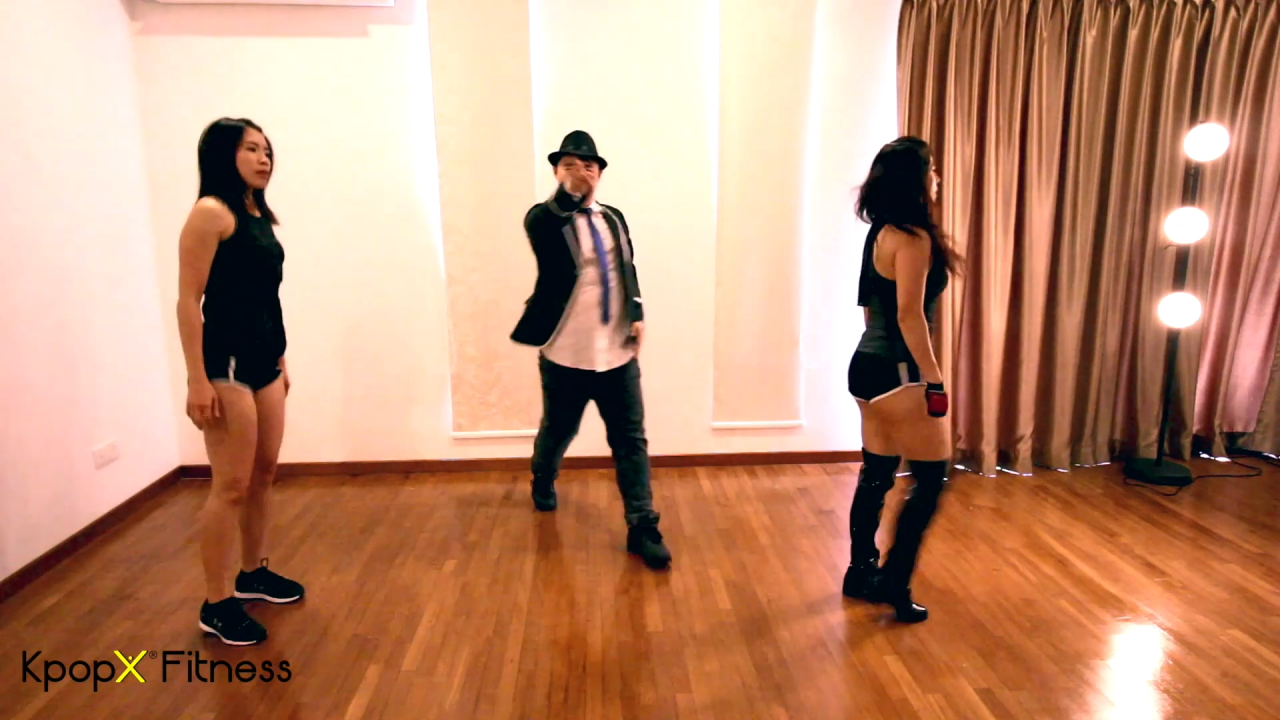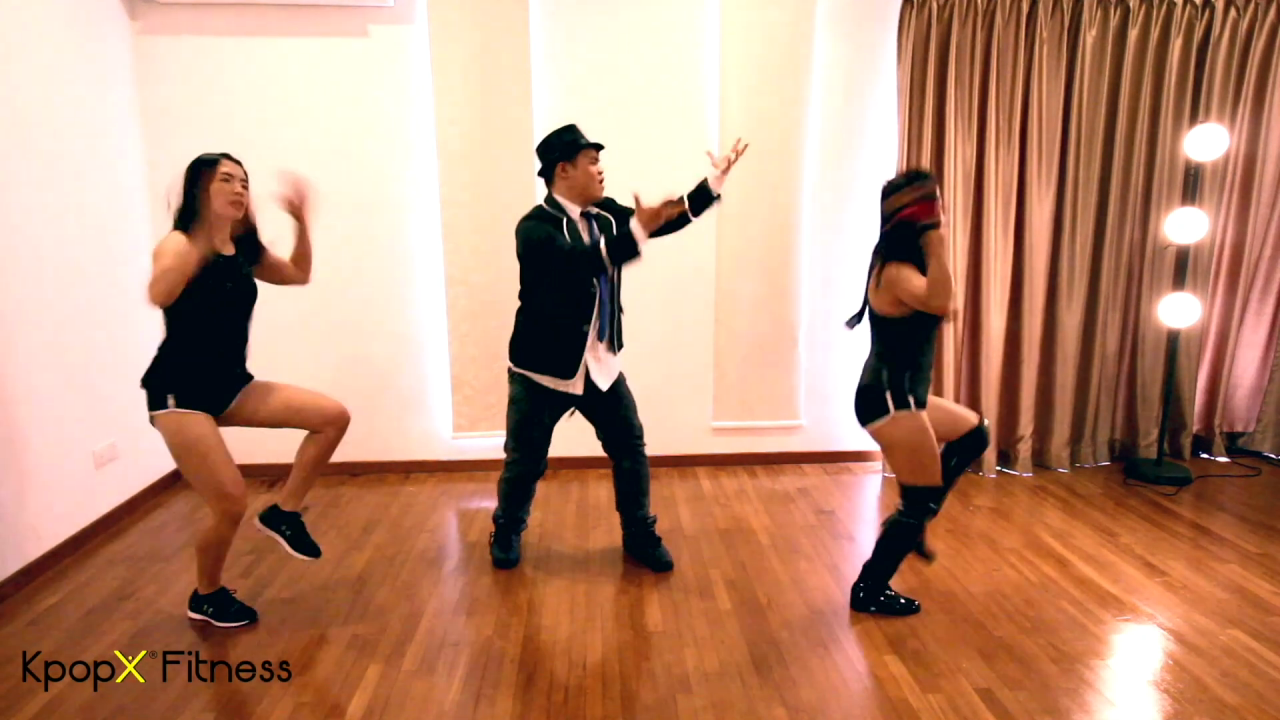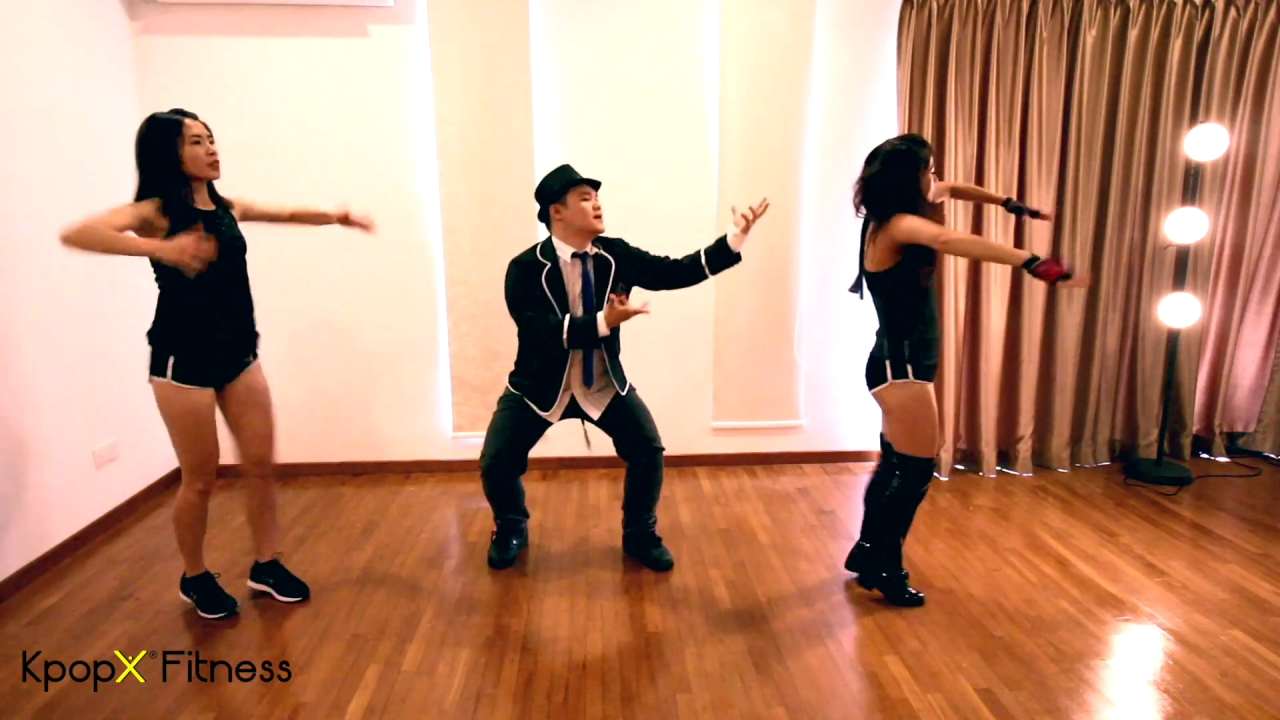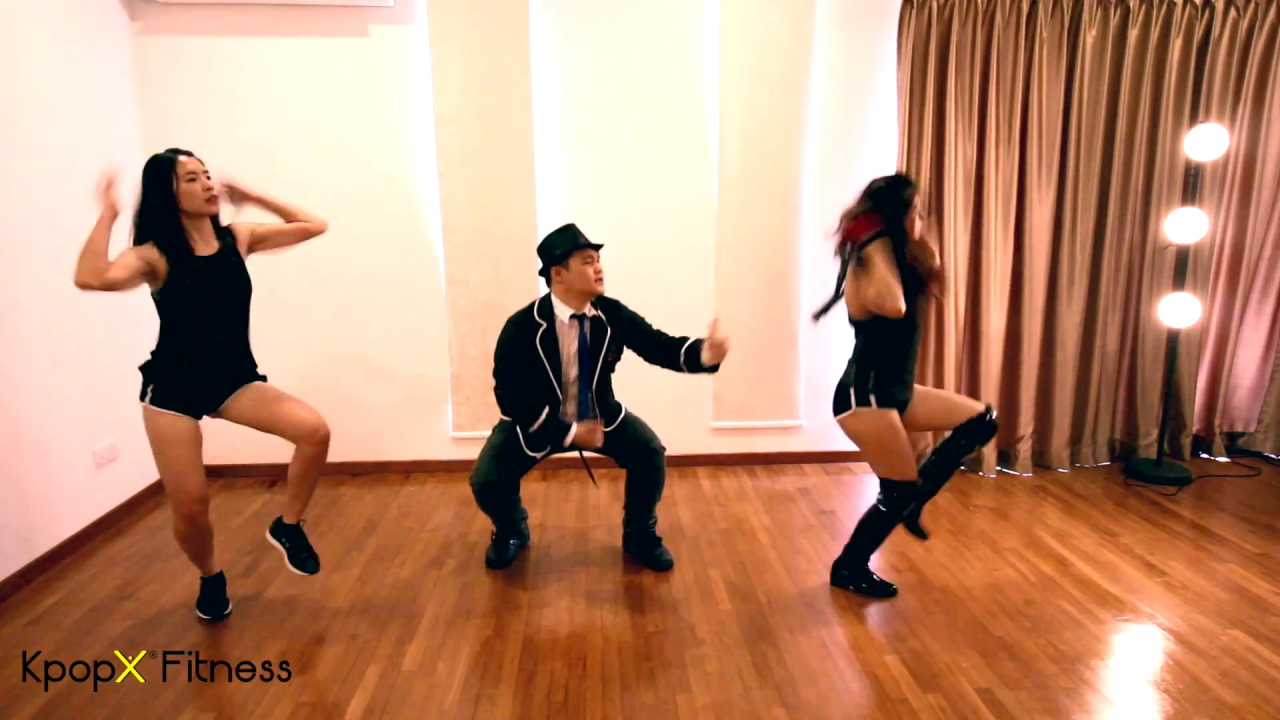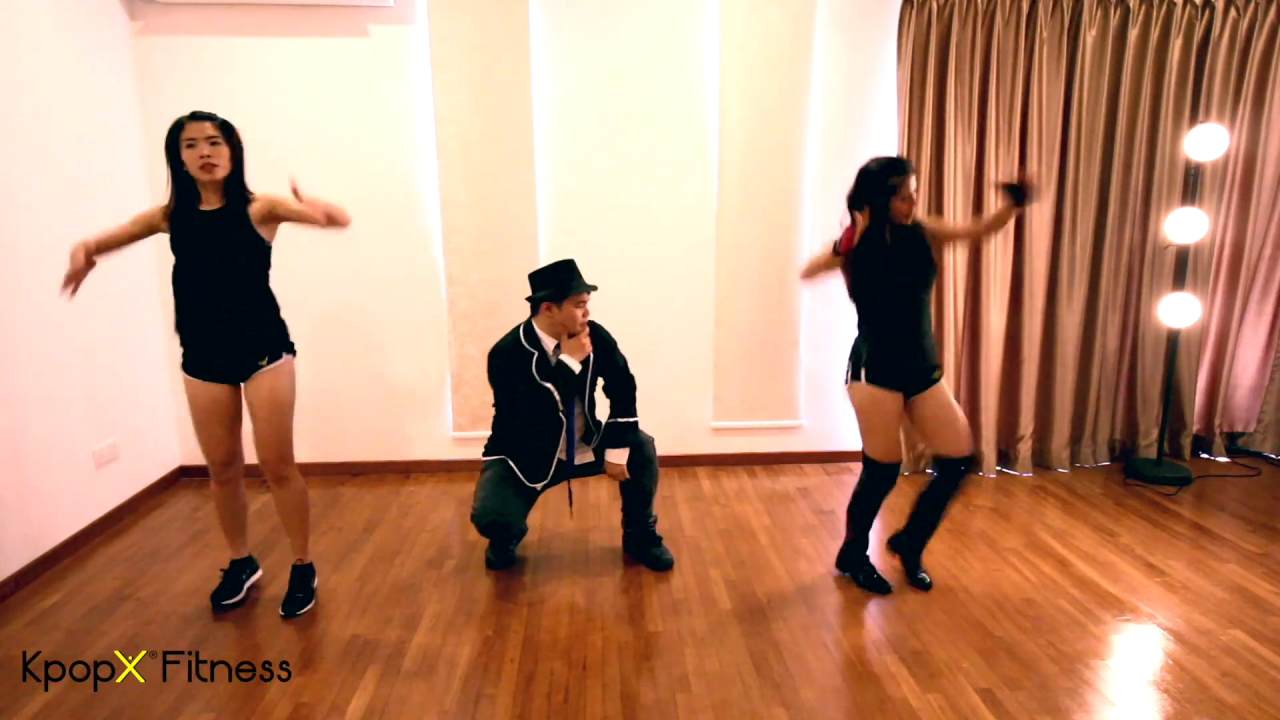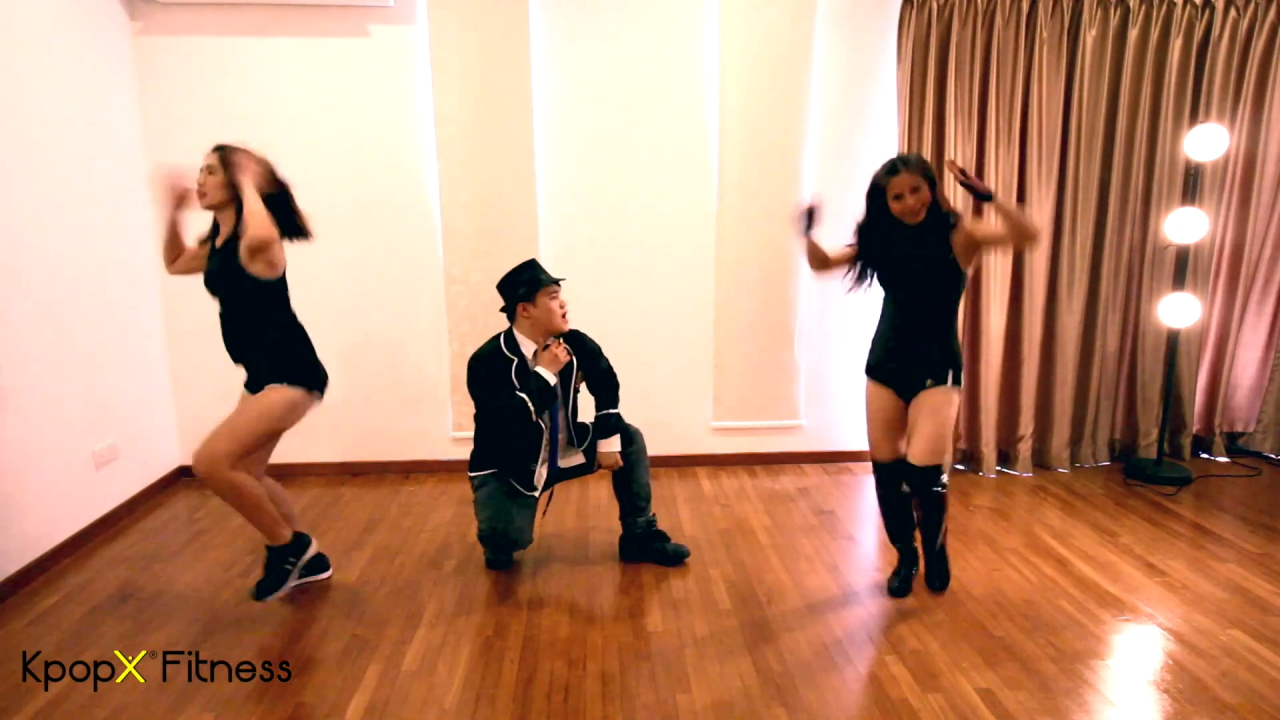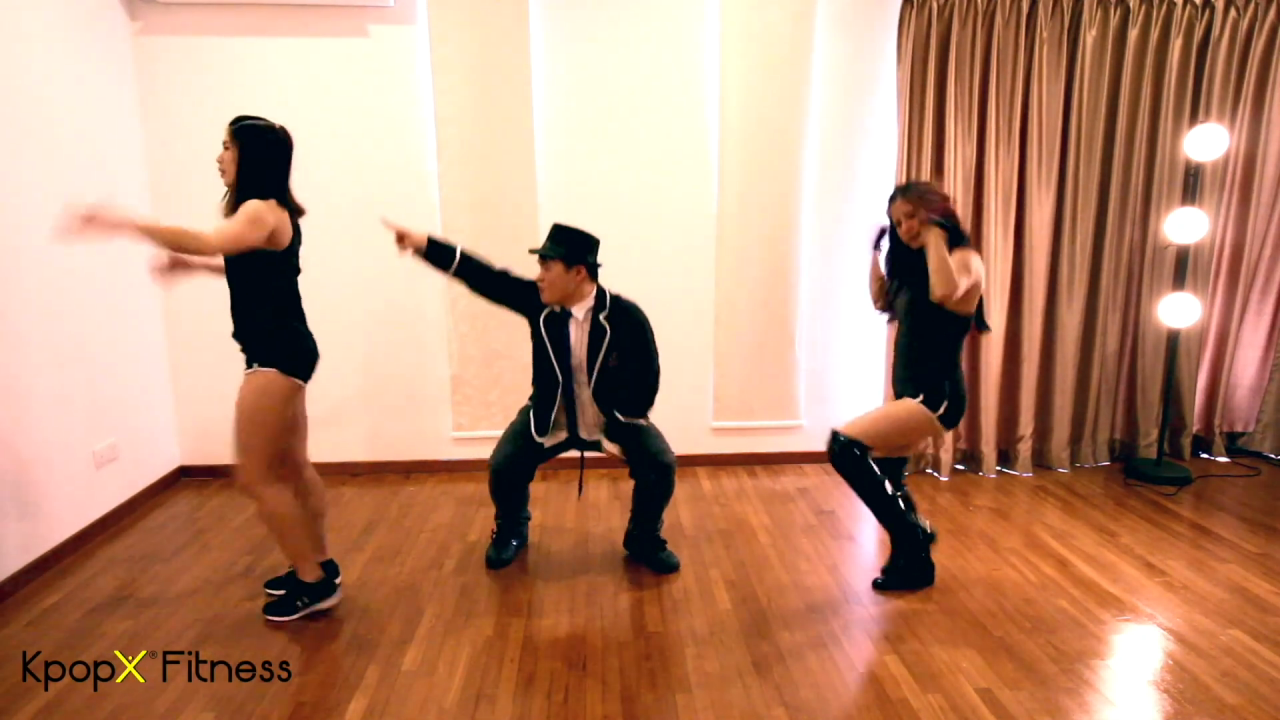
dt=0.7s
person 1, frame 1
left shoulder: (258, 217)
right shoulder: (211, 213)
right elbow: (189, 301)
left wrist: (281, 366)
right wrist: (198, 380)
left hip: (266, 363)
right hip: (226, 366)
left knee: (263, 476)
right knee: (231, 486)
left ankle: (251, 571)
right ankle: (216, 606)
person 1, frame 2
left shoulder: (246, 251)
right shoulder: (181, 244)
left elbow: (298, 275)
right elbow: (160, 295)
left wrist: (300, 222)
right wrist: (208, 236)
left hip: (231, 384)
right hip: (180, 392)
left knee: (334, 416)
right knee: (231, 503)
left ankle: (284, 512)
right ankle: (206, 595)
person 1, frame 3
left shoulder: (228, 209)
right shoulder: (154, 212)
left elbow: (285, 214)
right elbow: (75, 235)
left wrist: (339, 216)
right wrist: (160, 250)
left hip: (238, 354)
right hip: (182, 360)
left knee: (260, 468)
right knee: (200, 480)
left ankle: (266, 568)
right ankle: (195, 579)
person 1, frame 4
left shoulder: (237, 238)
right shoulder: (155, 253)
left elbow: (309, 228)
right elbow: (90, 278)
left wrist: (253, 197)
right wrist: (106, 214)
left hip: (236, 379)
right hip: (172, 390)
left knee: (315, 431)
right knee: (189, 507)
left ankle: (288, 525)
right ankle: (210, 578)
person 1, frame 5
left shoulder: (259, 206)
right shoulder: (171, 214)
left elbow: (339, 218)
right elbow: (106, 240)
left wrist: (311, 209)
right wrist: (85, 252)
left hip: (265, 347)
right hip: (204, 355)
left knee: (277, 466)
right knee: (223, 467)
left ankle: (303, 569)
right ankle: (240, 563)
person 1, frame 6
left shoulder: (256, 238)
right shoulder: (218, 242)
left elbow: (261, 235)
right elbow: (176, 262)
left wrist: (248, 185)
right wrist: (174, 211)
left hip: (291, 374)
right hip: (264, 372)
left knee: (211, 463)
right knee: (243, 473)
left ankle: (286, 543)
right ankle: (304, 554)
person 1, frame 7
left shoulder: (262, 210)
right shoulder: (264, 211)
left elbow: (212, 242)
left wrist: (122, 223)
right wrist: (192, 264)
left hip: (278, 355)
right hip: (280, 352)
left knee: (254, 476)
right knee: (291, 466)
left ankle: (312, 582)
right ankle: (316, 564)
person 2, frame 1
left shoulder: (886, 231)
right shoulder: (913, 238)
right elbow: (909, 314)
right wrist: (934, 380)
left hip: (869, 366)
right hip: (891, 370)
left knee: (880, 473)
right knee: (930, 476)
left ankle: (864, 574)
right ankle: (896, 591)
person 2, frame 2
left shoulder: (906, 263)
right shoulder: (899, 272)
right elbow: (940, 302)
right wrist: (935, 232)
left hip: (903, 394)
right hip: (890, 398)
left knee: (973, 434)
right knee: (922, 499)
left ankle: (911, 525)
right ankle: (869, 590)
person 2, frame 3
left shoulder: (907, 218)
right shoulder: (895, 224)
left elbow: (952, 189)
right elbow: (954, 241)
left wrist: (1009, 202)
right wrist: (1031, 262)
left hip: (912, 364)
right hip: (898, 367)
left knee: (895, 465)
right knee: (914, 471)
left ankle: (868, 550)
right ankle: (882, 572)
person 2, frame 4
left shoulder: (903, 254)
right shoulder: (869, 270)
left elbow: (932, 277)
right elbow: (894, 308)
left wrist: (920, 240)
right wrist: (877, 243)
left hip: (897, 389)
right hip: (866, 396)
left knee: (981, 421)
right knee: (901, 489)
left ankle: (910, 504)
right ankle: (849, 568)
person 2, frame 5
left shoulder: (920, 231)
right shoulder: (857, 244)
left elbow: (981, 230)
right elbow: (810, 275)
left wrist: (1013, 201)
right wrist: (842, 251)
left hip: (923, 367)
right hip: (874, 370)
left knee: (959, 462)
right knee: (883, 469)
left ankle: (910, 544)
right ankle: (853, 553)
person 2, frame 6
left shoulder: (958, 234)
right shoulder: (880, 240)
left elbow: (1026, 236)
right elbow: (822, 265)
left wrist: (987, 194)
right wrist: (810, 235)
left hip: (936, 372)
right hip: (886, 366)
left knee: (923, 473)
right knee: (886, 472)
left ankle: (935, 548)
right ankle: (906, 556)
person 2, frame 7
left shoulder: (963, 259)
right shoulder: (907, 268)
left elbow: (943, 295)
right elbow: (882, 303)
left wrist: (932, 230)
right wrist: (875, 253)
left hip: (933, 394)
right hip: (911, 387)
left knee: (843, 445)
right knee: (885, 474)
left ankle: (909, 535)
right ankle: (913, 566)
person 3, frame 1
left shoulder: (612, 216)
right shoulder: (543, 216)
right elbow: (548, 225)
left wrist: (636, 315)
right wrist: (569, 195)
left hip: (617, 350)
right hip: (564, 352)
left knee: (630, 439)
right knee: (557, 430)
left ankle: (643, 529)
right ankle: (545, 476)
person 3, frame 2
left shoulder: (604, 213)
right shoulder: (536, 226)
left elbow: (674, 215)
right elbow: (575, 263)
left wrist: (713, 181)
right wrist: (636, 232)
left hip: (601, 363)
right hip: (544, 367)
left knee: (629, 447)
right knee: (524, 461)
left ankle: (638, 535)
right ankle: (507, 531)
person 3, frame 3
left shoulder: (615, 255)
right shoulder: (526, 268)
left elbow: (676, 272)
right elbow: (540, 332)
left wrist: (734, 240)
right wrist: (602, 322)
left hip: (604, 383)
right hip: (539, 386)
left knee: (648, 450)
right knee: (497, 463)
left ankle: (639, 535)
right ankle: (511, 531)
person 3, frame 4
left shoulder: (612, 315)
right shoulder: (522, 327)
left elbow: (661, 347)
right elbow: (510, 395)
left wrist: (706, 352)
right wrist: (568, 433)
left hip: (598, 414)
right hip: (533, 421)
left knee: (650, 454)
right knee: (487, 482)
left ankle: (640, 536)
right ankle: (512, 532)
person 3, frame 5
left shoulder: (593, 336)
right shoulder: (507, 353)
left elbow: (622, 388)
right elbow: (529, 417)
left wrist: (617, 449)
right wrist: (568, 362)
left hip: (582, 447)
right hip: (522, 457)
left knee: (641, 448)
right knee: (490, 519)
left ankle: (639, 536)
right ankle: (506, 537)
person 3, frame 6
left shoulder: (574, 343)
right shoulder: (486, 361)
left elbow: (606, 385)
right elbow: (506, 425)
left wrist: (608, 440)
right wrist: (544, 374)
left hip: (566, 450)
right hip: (507, 467)
left knee: (628, 439)
right knee: (505, 537)
left ankle: (640, 536)
right ankle: (501, 540)
person 3, frame 7
left shoulder: (626, 317)
right shoulder: (539, 301)
left elbow: (645, 380)
right elbow: (483, 277)
left wrist: (617, 436)
right wrist: (424, 244)
left hip: (616, 419)
right hip: (552, 417)
left knee: (659, 466)
right knee: (505, 467)
left ankle: (643, 541)
right ankle: (511, 533)
